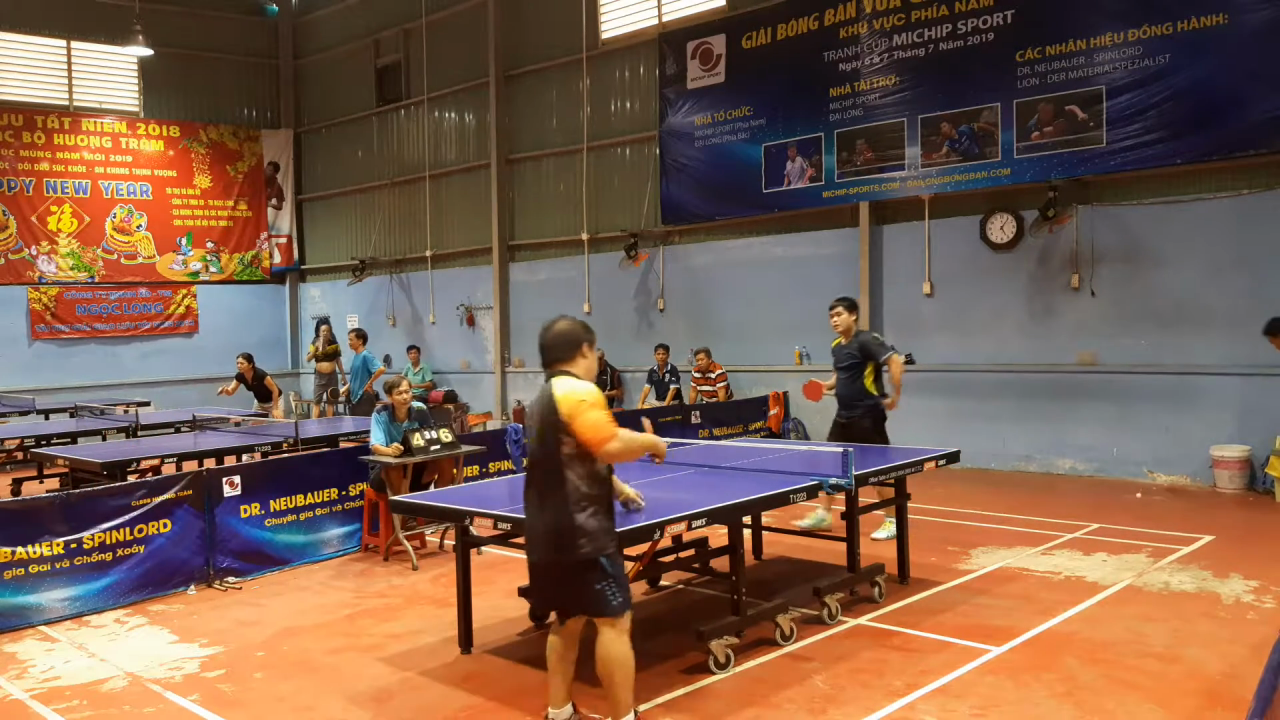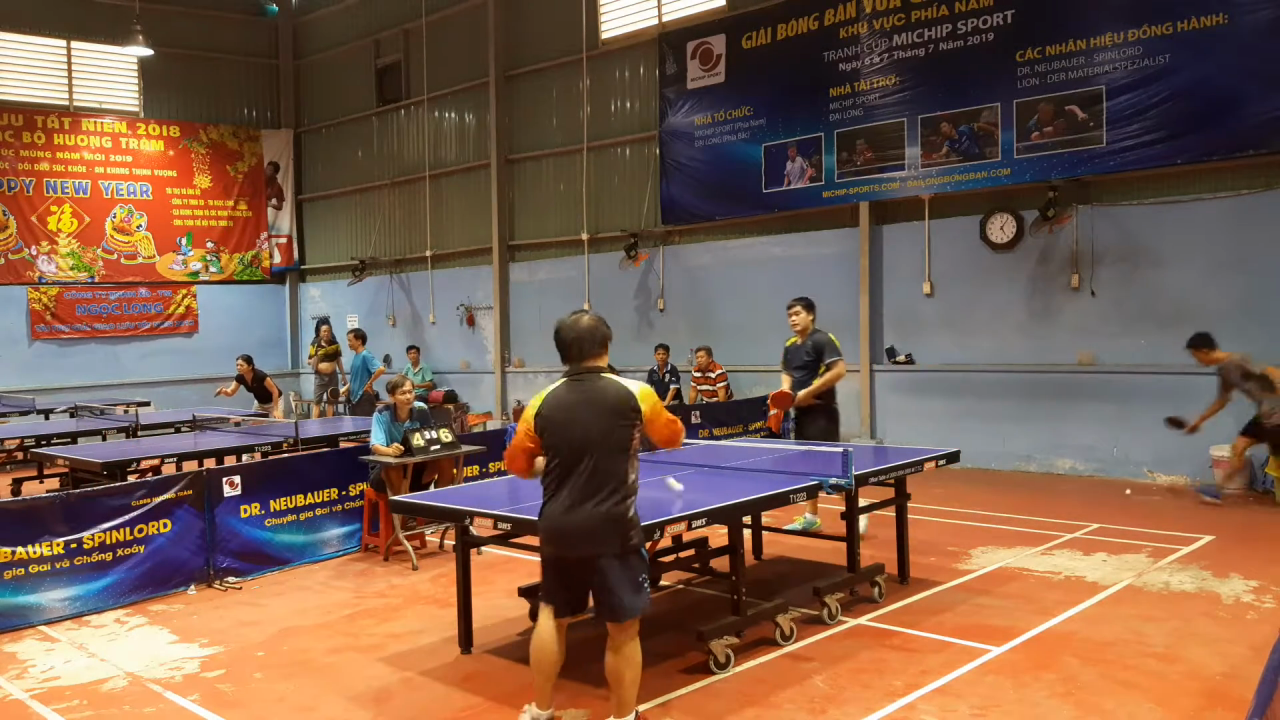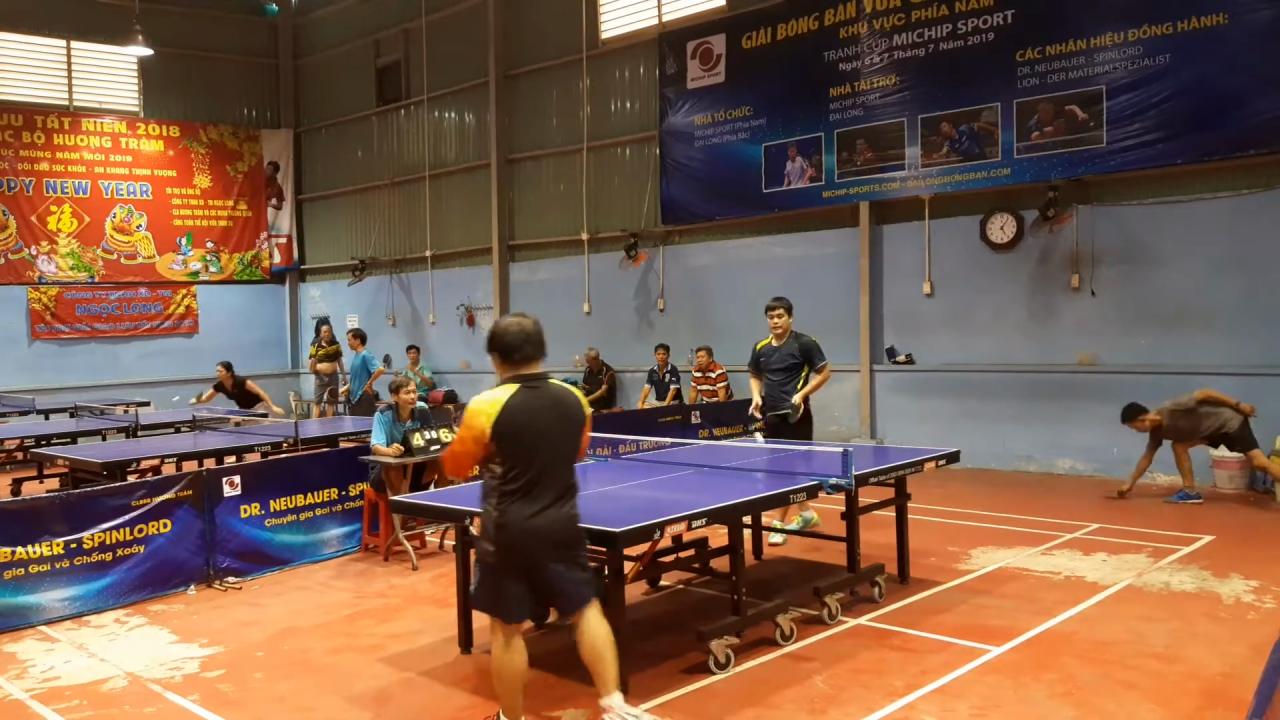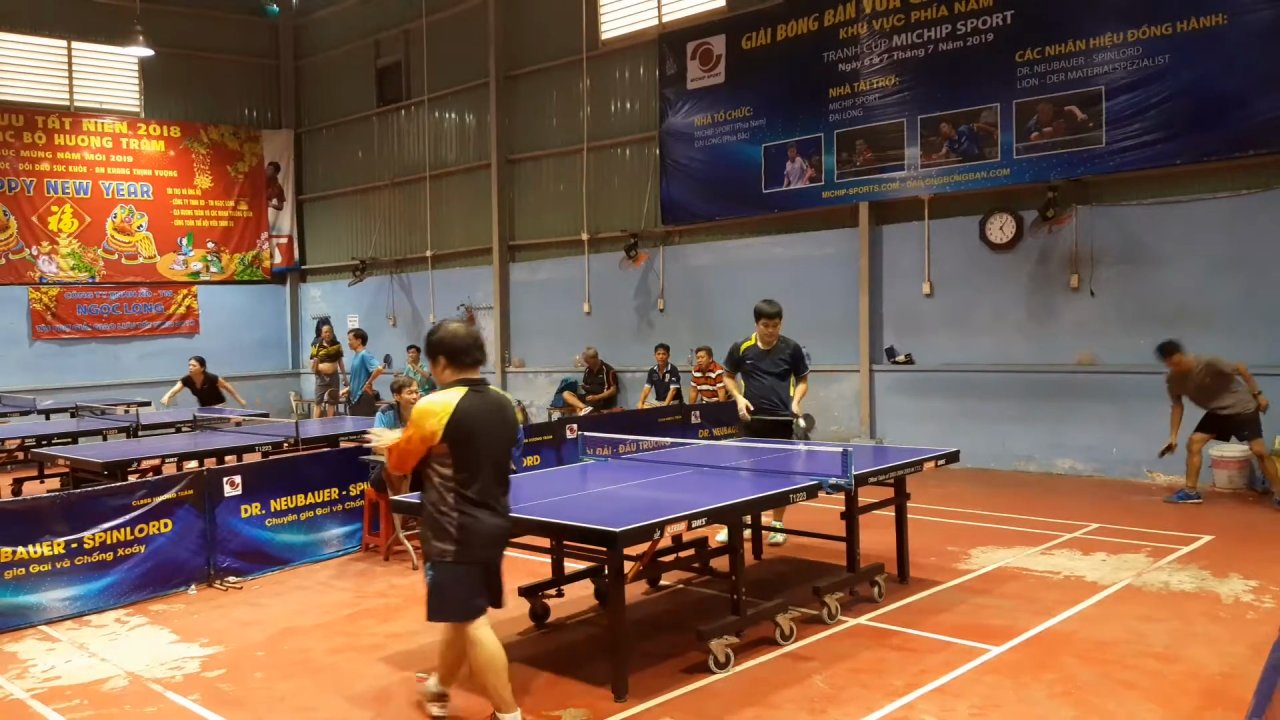
dt=0.4s
person 1, frame 1
left shoulder: (549, 395)
right shoulder: (577, 391)
right elbow: (609, 446)
left wrist: (618, 488)
right wrist: (651, 442)
left hip: (548, 532)
right hip: (581, 533)
left knee: (567, 621)
right knee: (614, 623)
person 1, frame 2
left shoulder: (543, 402)
right shoulder: (633, 393)
left elbow: (517, 464)
right elbow: (672, 436)
left hip: (558, 528)
right hip: (612, 529)
left knee: (552, 616)
right knee: (623, 628)
person 1, frame 3
left shoulder: (486, 406)
right shoulder: (574, 401)
left elbow: (454, 467)
left wrist: (477, 448)
left hip: (507, 534)
right hip: (560, 529)
left knee: (506, 629)
right knee: (587, 612)
person 1, frame 4
left shoulder: (433, 408)
right shoulder: (505, 405)
left elbow: (399, 463)
left wrist: (390, 442)
left hip: (454, 533)
right hip: (494, 524)
left knee: (471, 624)
right knee: (465, 616)
right ankle: (439, 688)
person 2, frame 1
left shoulder: (866, 341)
right shoulder: (836, 346)
left elbow: (896, 362)
left wrist: (894, 396)
right wrist: (827, 385)
left hip: (867, 416)
right hip: (844, 415)
left ankle: (893, 520)
right ankle: (822, 515)
person 2, frame 2
left shoulder: (822, 340)
right shoulder: (790, 345)
left elbow: (839, 370)
left wrist: (809, 393)
right wrist: (786, 388)
left hip: (821, 411)
right hip: (802, 412)
right ankle: (811, 517)
person 2, frame 3
left shoulder: (804, 343)
right shoulder: (760, 348)
left elbow: (824, 372)
right elbow: (755, 376)
left wrist: (802, 394)
right wrist: (757, 396)
left hip: (796, 416)
right hip: (772, 415)
left ankle: (780, 523)
right ankle: (807, 514)
person 2, frame 4
left shoulder: (791, 348)
right shoulder: (741, 348)
left elbow: (802, 380)
right elbow: (728, 376)
left wrist: (796, 402)
right wrist: (739, 398)
left hip: (781, 420)
right hip: (752, 419)
left ankle: (777, 524)
